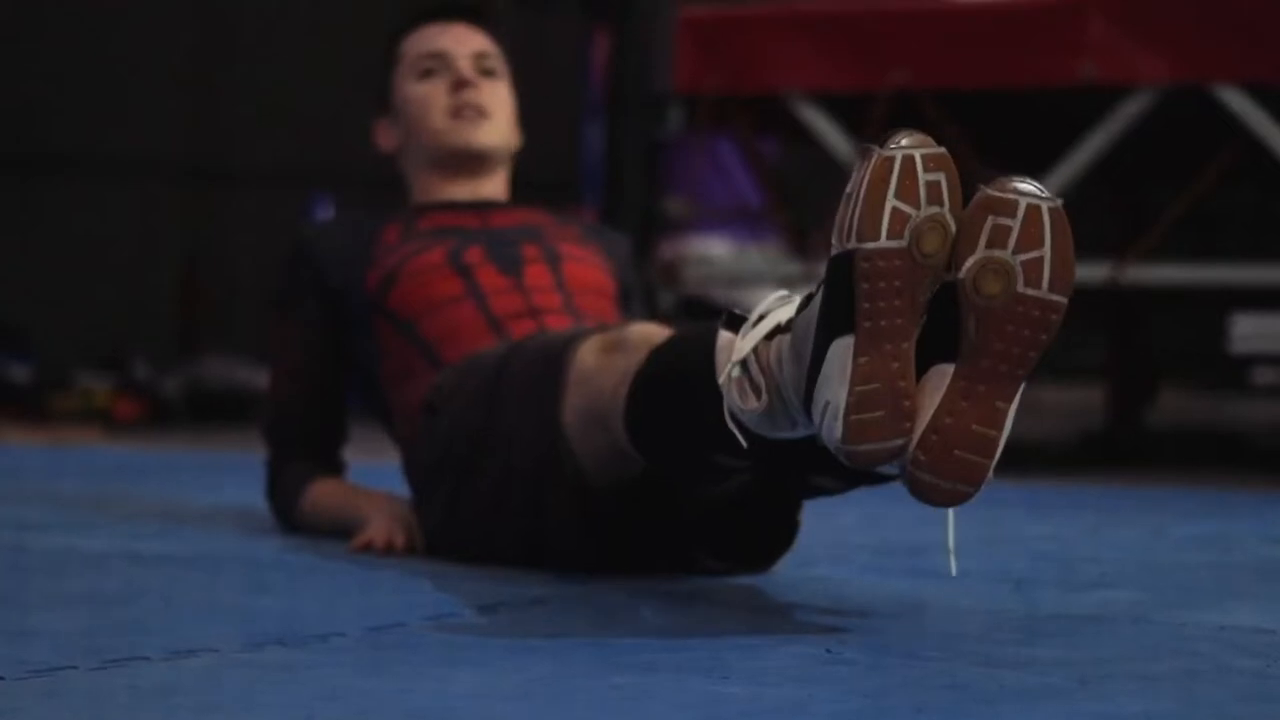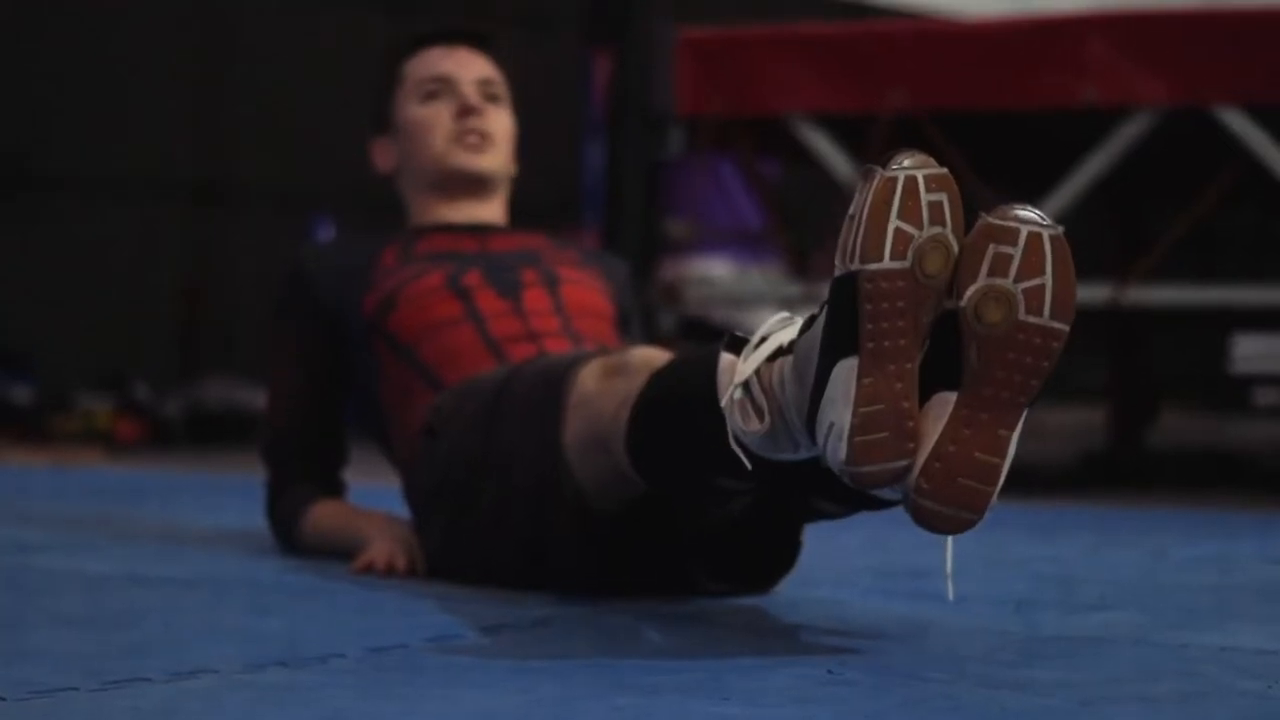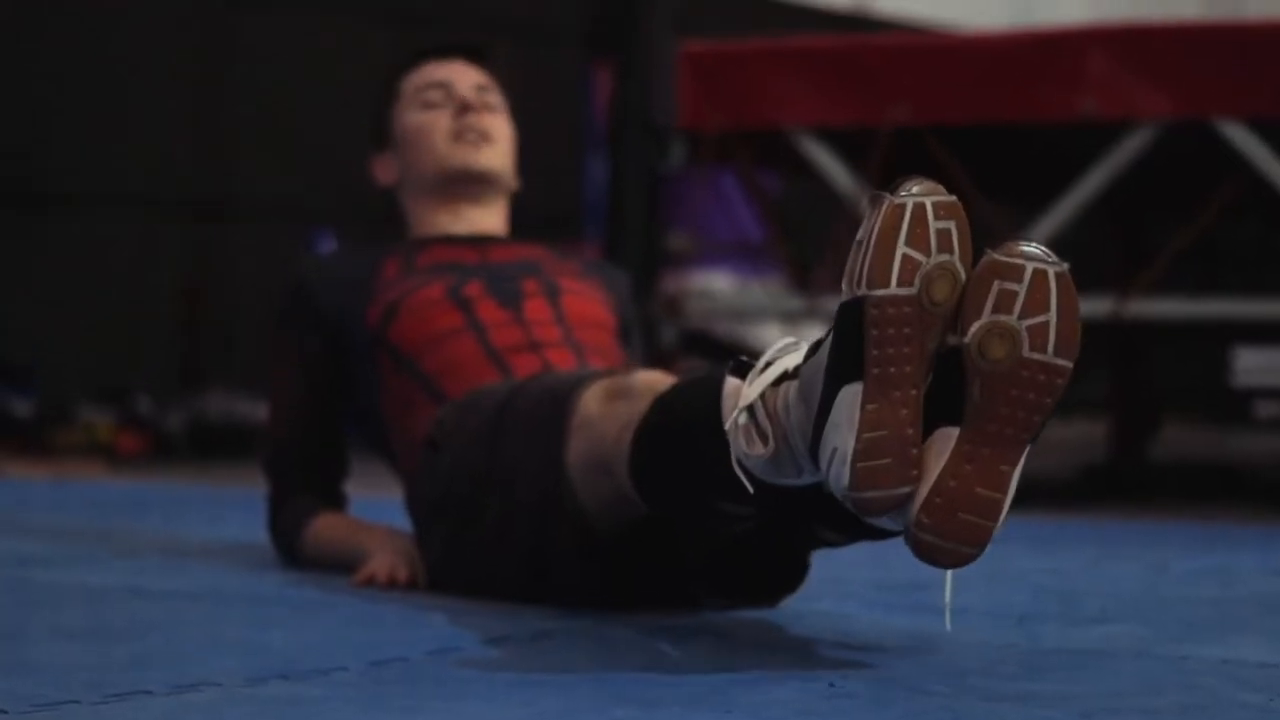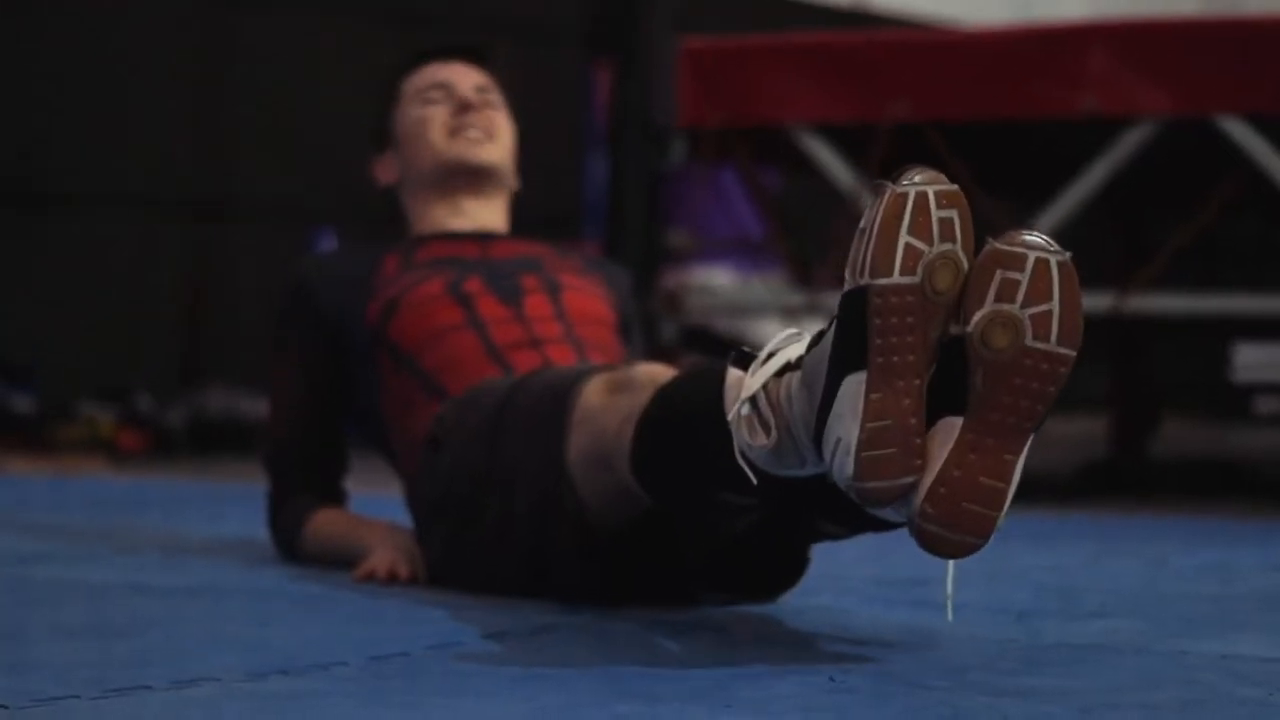
dt=0.5s
person 1, frame 1
left shoulder: (598, 247)
right shoulder: (342, 255)
left elbow: (659, 380)
right elbow: (294, 470)
right wrist: (376, 508)
left hip: (651, 492)
right hip: (486, 449)
right knee: (631, 354)
left ankle: (924, 411)
right ankle: (827, 373)
person 1, frame 2
left shoulder: (596, 269)
right shoulder: (340, 274)
right elbow: (294, 490)
right wrist: (378, 528)
left hip: (649, 508)
left knee: (757, 380)
right knee: (635, 375)
left ankle: (929, 427)
right ankle: (833, 396)
person 1, frame 3
left shoulder: (597, 282)
right shoulder: (341, 286)
right elbow: (295, 501)
right wrist: (379, 541)
left hip: (653, 532)
right hip: (488, 480)
left knee: (767, 421)
right knee: (633, 401)
left ankle: (924, 458)
right ankle: (832, 423)
person 1, frame 4
left shoulder: (597, 276)
right shoulder: (342, 285)
right elbow: (296, 499)
right wrist: (378, 537)
left hip: (649, 520)
right hip: (491, 473)
left knee: (767, 409)
right knee: (638, 393)
left ankle: (934, 453)
right ankle: (831, 413)
